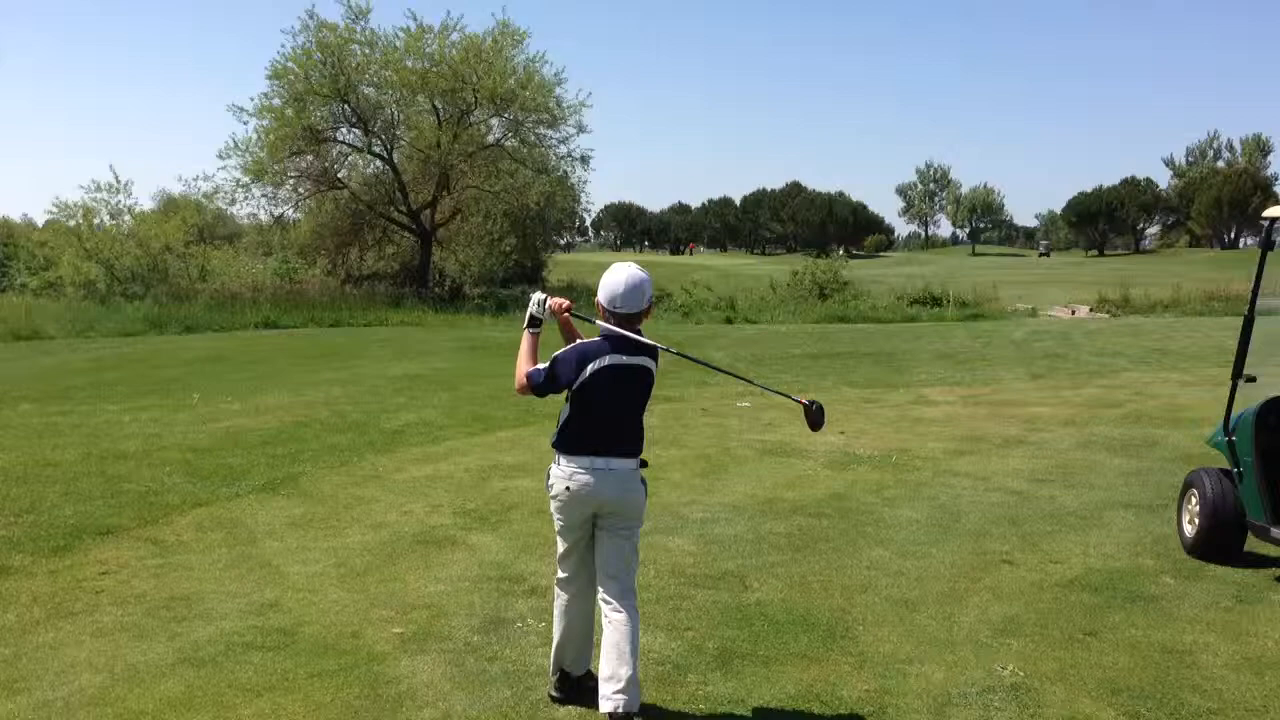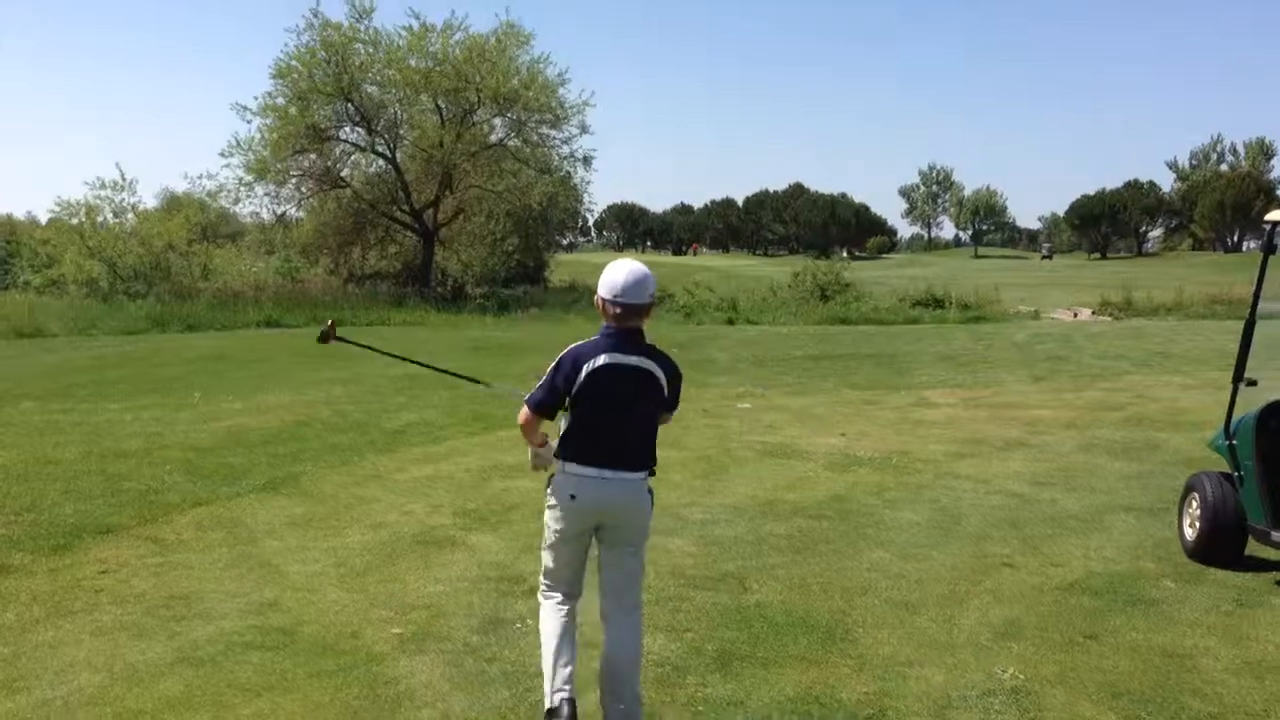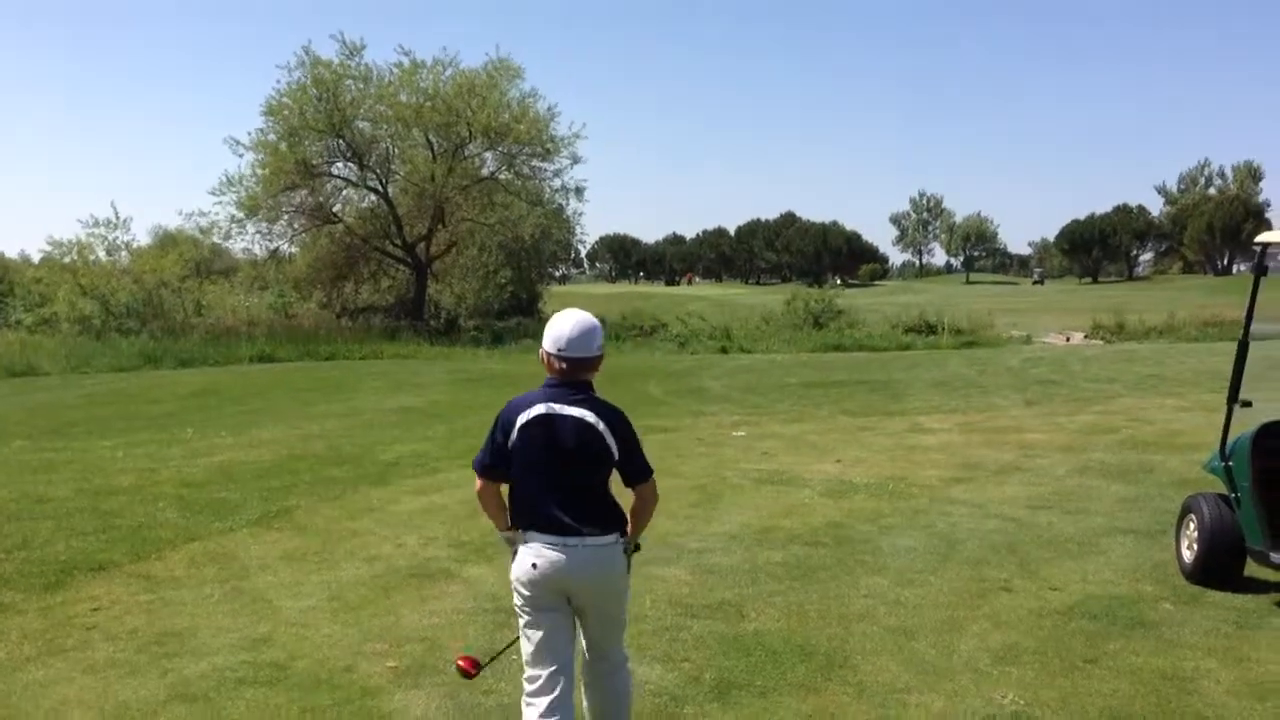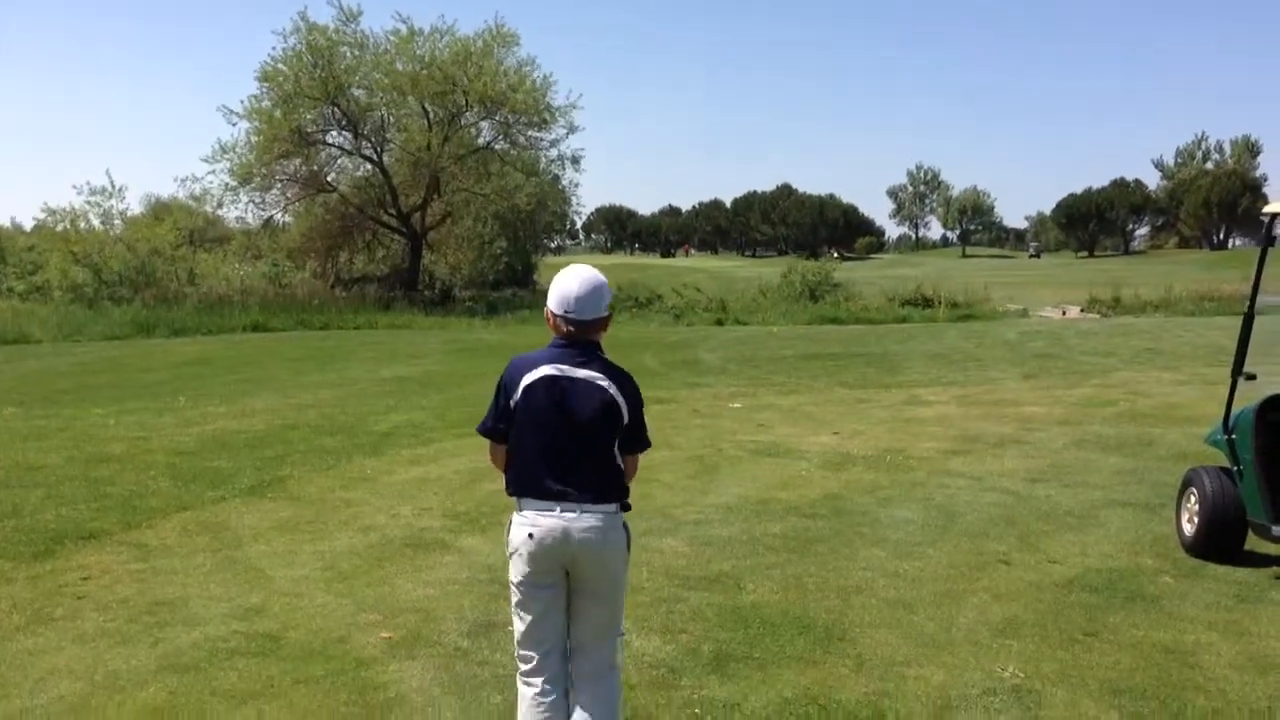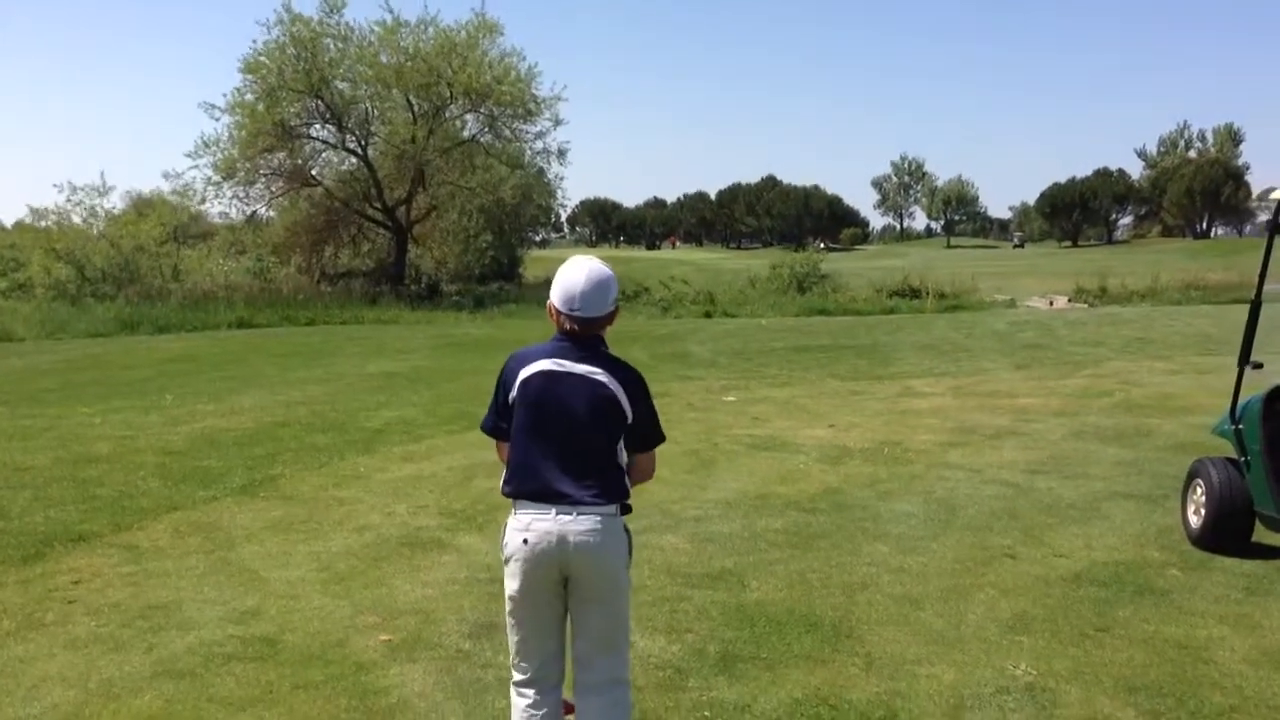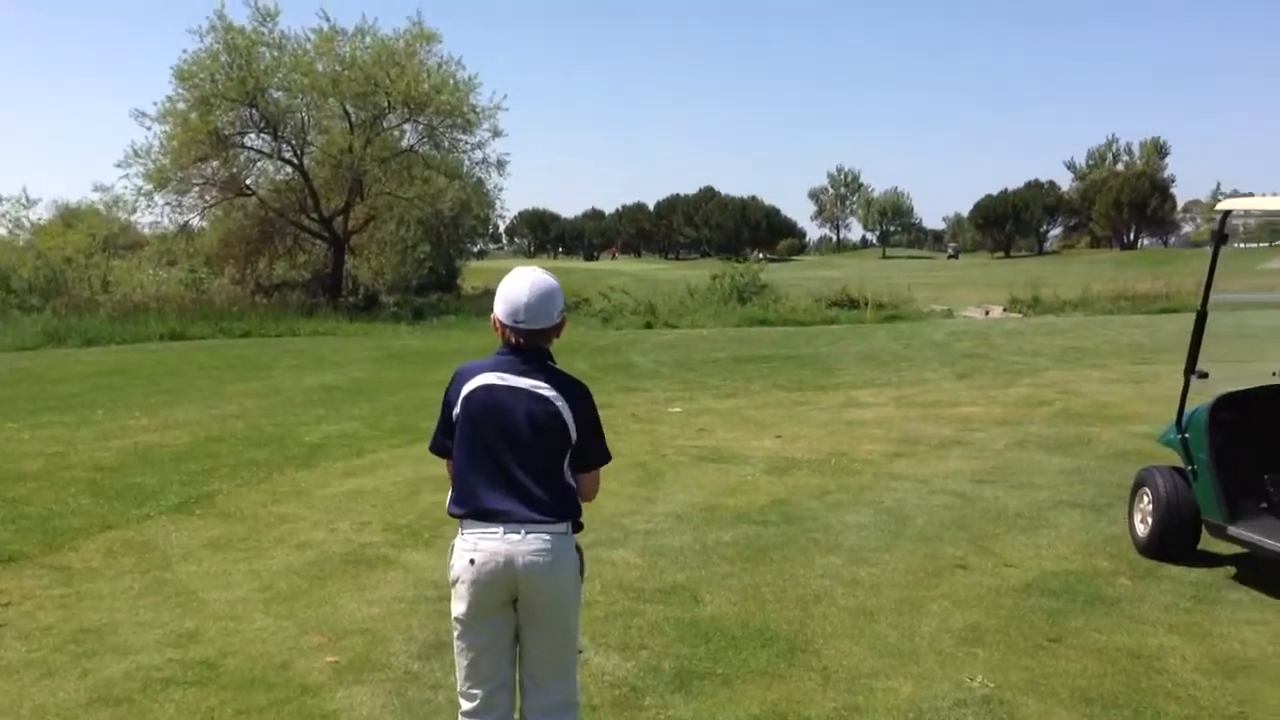
dt=0.4s
person 1, frame 1
left shoulder: (582, 355)
right shoulder: (649, 356)
left elbow: (525, 382)
left wrist: (532, 326)
right wrist: (566, 321)
left hip: (574, 476)
right hip: (624, 481)
left knee: (571, 581)
right knee: (618, 593)
left ankle: (568, 675)
person 1, frame 2
left shoulder: (577, 357)
right shoulder: (662, 367)
left elbow: (528, 420)
left wrist: (540, 448)
left hip: (573, 487)
right hip: (631, 494)
left knee: (557, 597)
right knee: (623, 610)
person 1, frame 3
left shoulder: (517, 412)
right shoulder: (610, 419)
left elbow: (486, 488)
right elbow: (647, 495)
left wrist: (509, 531)
right wrist: (628, 540)
left hip: (537, 557)
right hip: (601, 556)
left knee: (545, 683)
right knee: (606, 662)
person 1, frame 4
left shoulder: (520, 372)
right shoulder: (619, 384)
left elbow: (499, 457)
right elbow: (628, 469)
left hip: (534, 524)
right hip: (600, 527)
left knee: (537, 662)
right knee: (597, 664)
person 1, frame 5
left shoulder: (520, 367)
right shoulder: (624, 379)
left elbow: (505, 452)
right elbow: (643, 471)
left hip: (530, 528)
right hip: (599, 531)
left knee: (532, 678)
right knee: (603, 676)
person 1, frame 6
left shoulder: (465, 382)
right shoulder: (570, 394)
left elbow: (453, 469)
right elbow: (587, 489)
left hip: (478, 548)
right hip: (550, 550)
